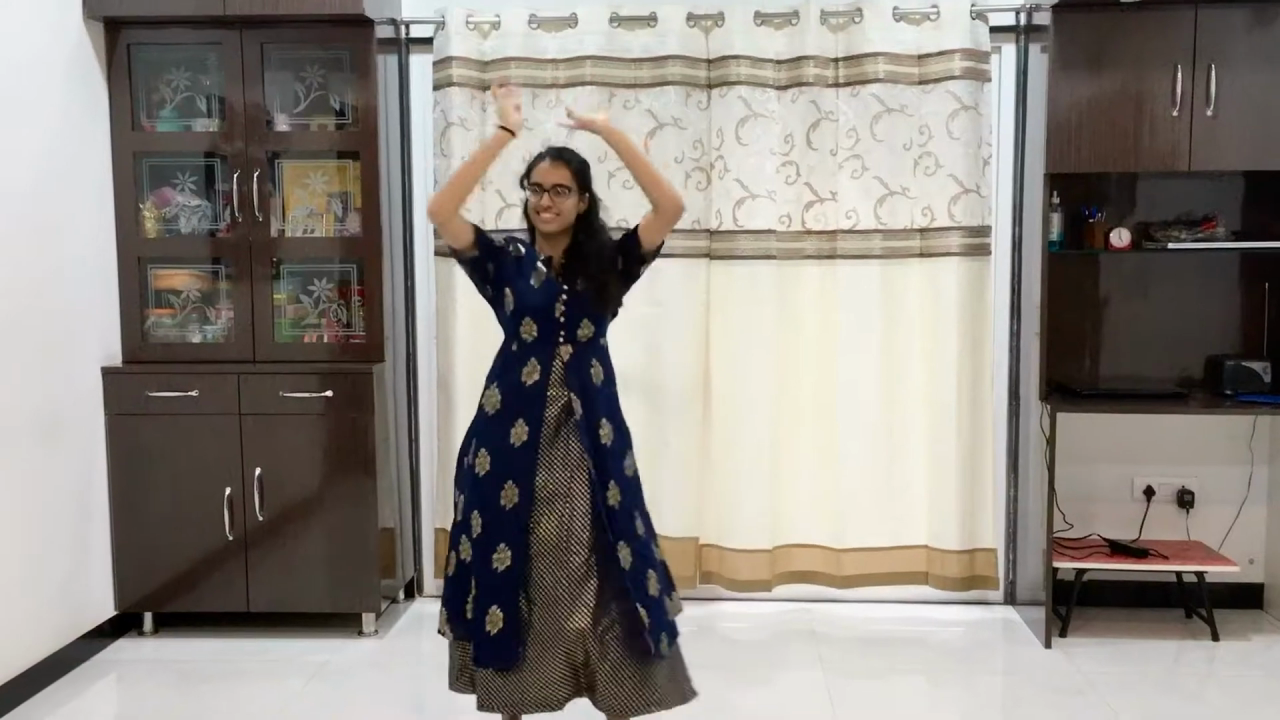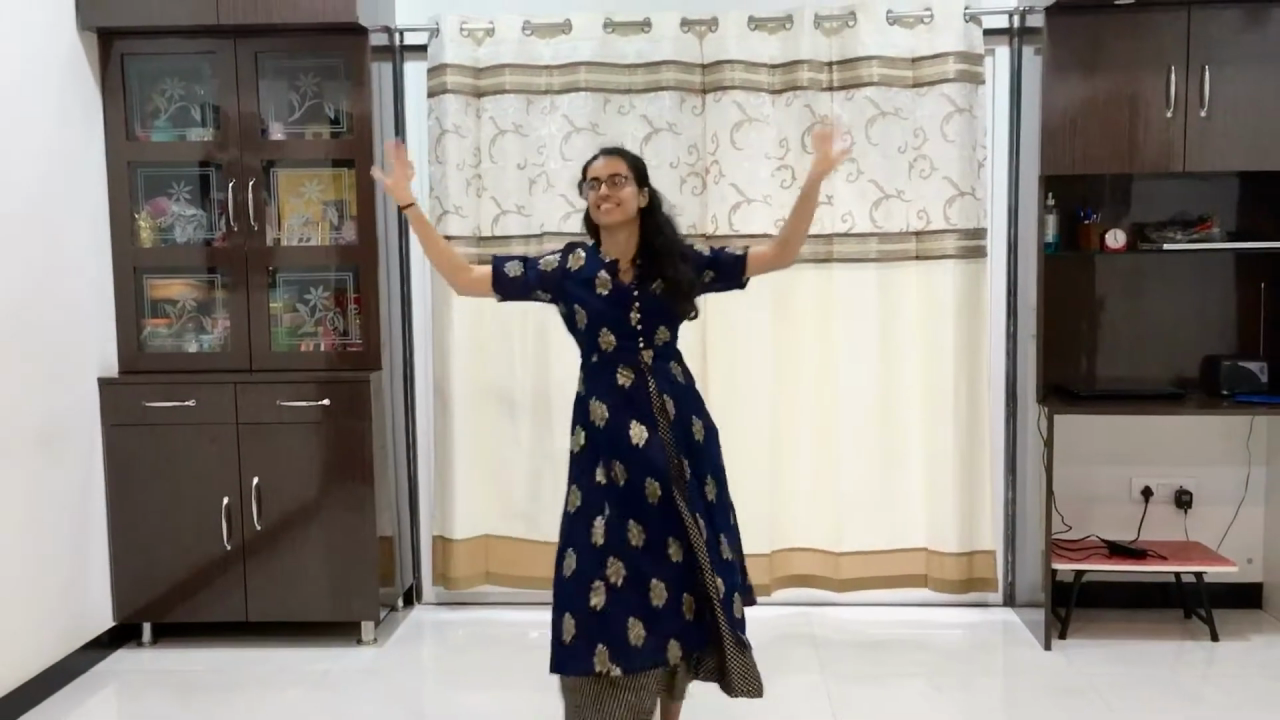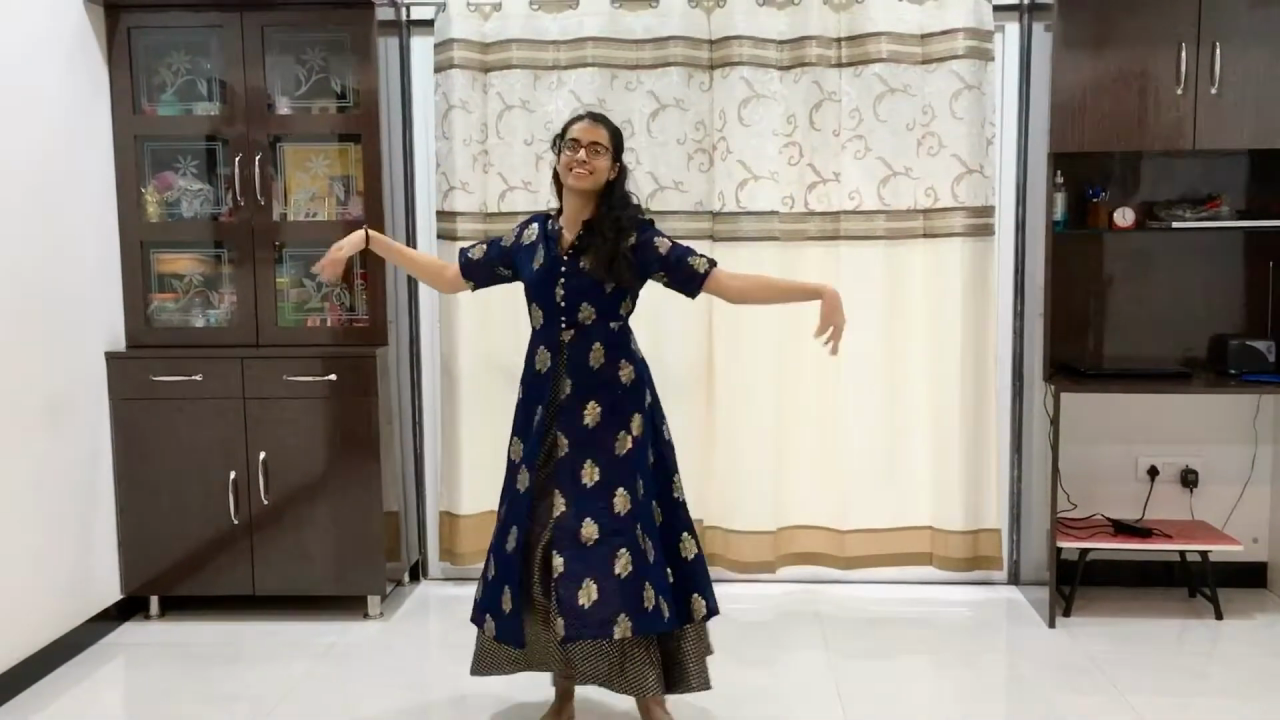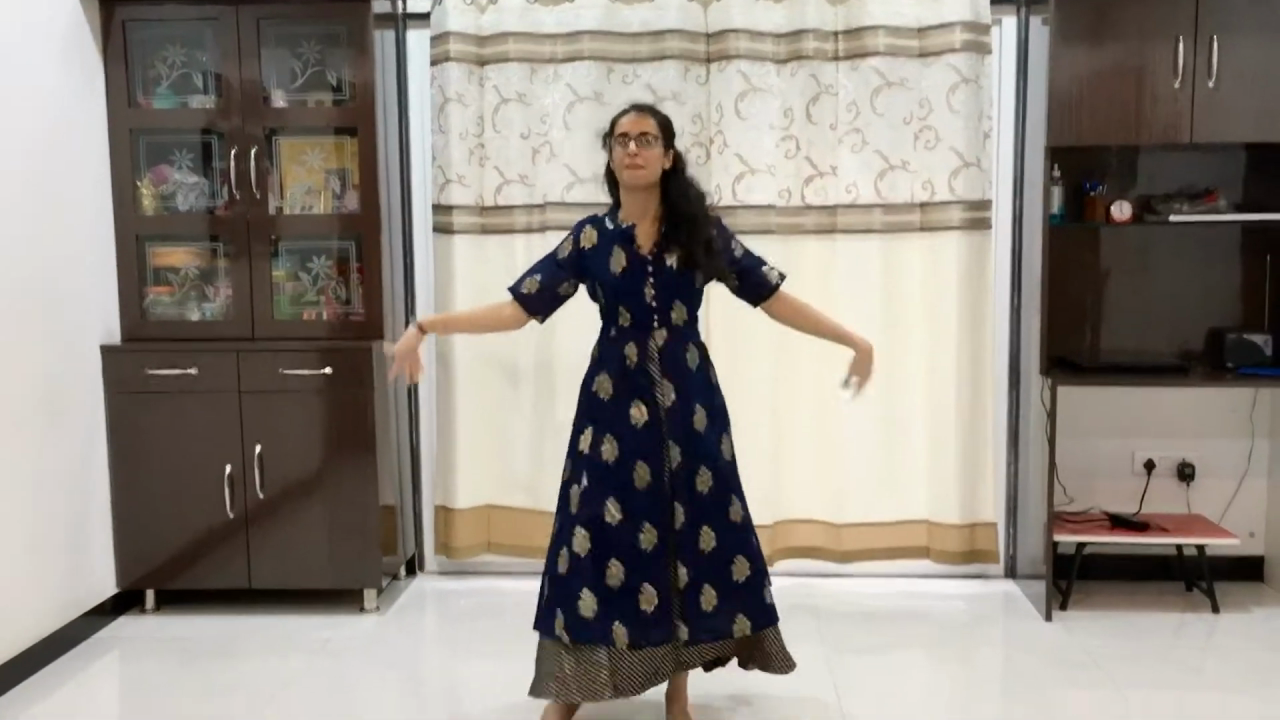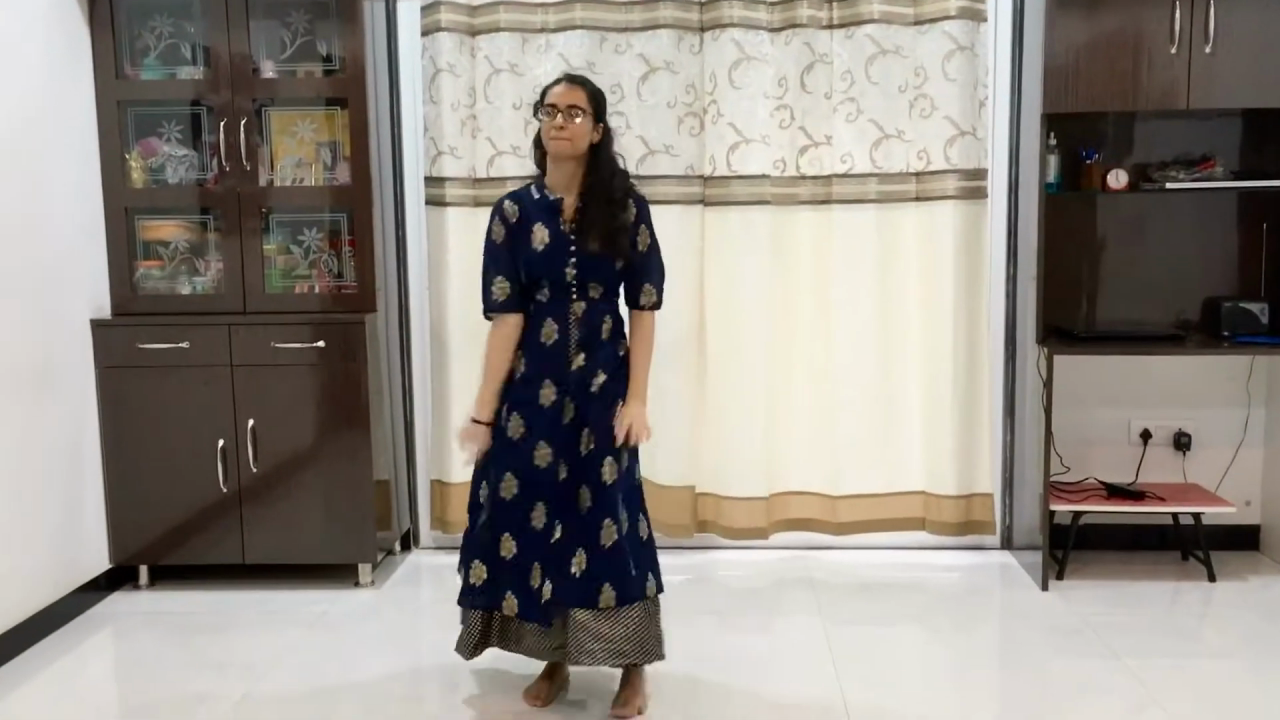
dt=1s
person 1, frame 1
left shoulder: (610, 264)
right shoulder: (502, 260)
left elbow: (670, 206)
right elbow: (440, 211)
left wrist: (607, 129)
right wrist: (504, 132)
left hip: (590, 432)
right hip: (511, 434)
left knee: (602, 572)
right knee: (501, 571)
person 1, frame 2
left shoulder: (679, 263)
right shoulder: (568, 268)
left elbow: (779, 255)
right elbow: (464, 278)
left wrist: (814, 180)
right wrist: (409, 203)
left hip: (682, 430)
right hip: (609, 432)
left knee: (692, 568)
right knee: (612, 570)
person 1, frame 3
left shoulder: (634, 238)
right shoulder: (530, 236)
left elbow: (725, 282)
right elbow: (447, 275)
left wrist: (820, 292)
right wrist: (367, 240)
left hip: (613, 403)
right hip: (545, 406)
left knee: (615, 541)
right knee: (540, 544)
person 1, frame 4
left shoulder: (701, 231)
right shoulder: (589, 238)
left elbow: (772, 295)
right elbow: (518, 307)
left wrist: (856, 342)
right wrist: (428, 325)
left hip: (689, 402)
right hip: (616, 402)
left knee: (698, 542)
right knee: (602, 538)
person 1, frame 5
left shoulder: (626, 207)
right shoulder: (514, 211)
left elbow: (644, 306)
right elbow: (504, 316)
left wrist: (636, 398)
right wrist: (481, 413)
left hip: (602, 380)
right hip: (532, 384)
left knee: (607, 522)
right knee: (526, 517)
right ankle: (553, 661)
